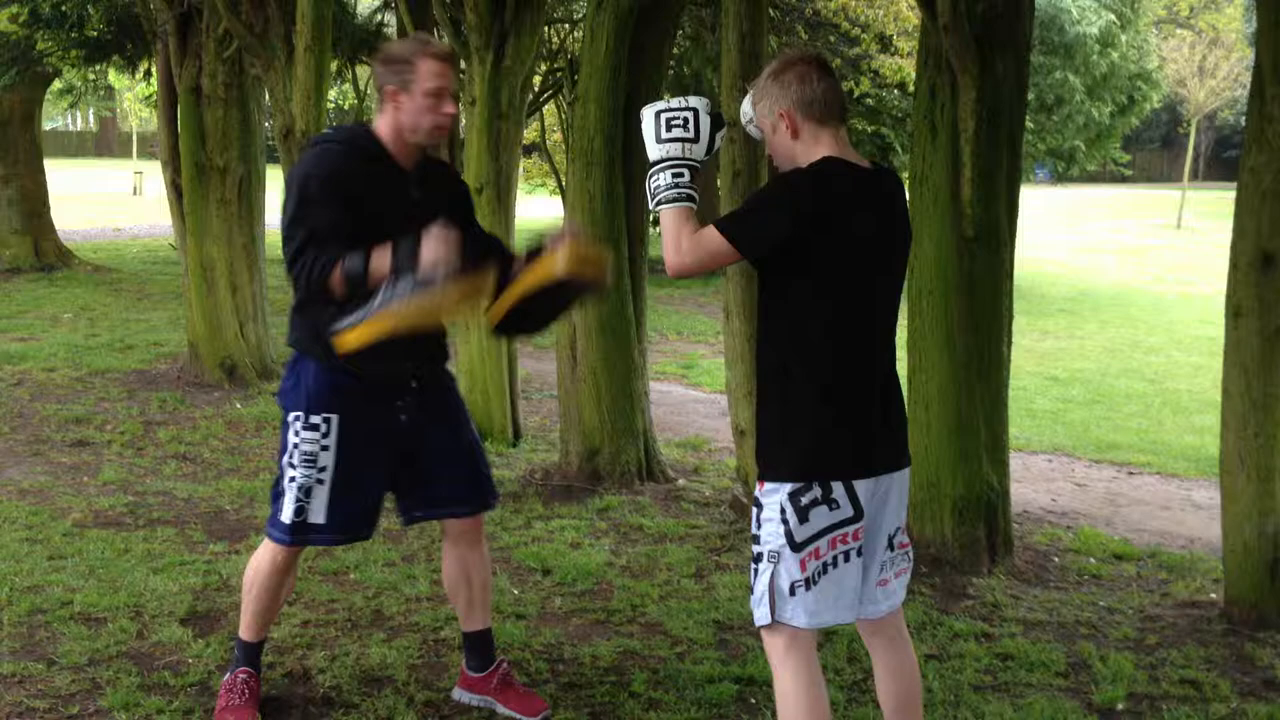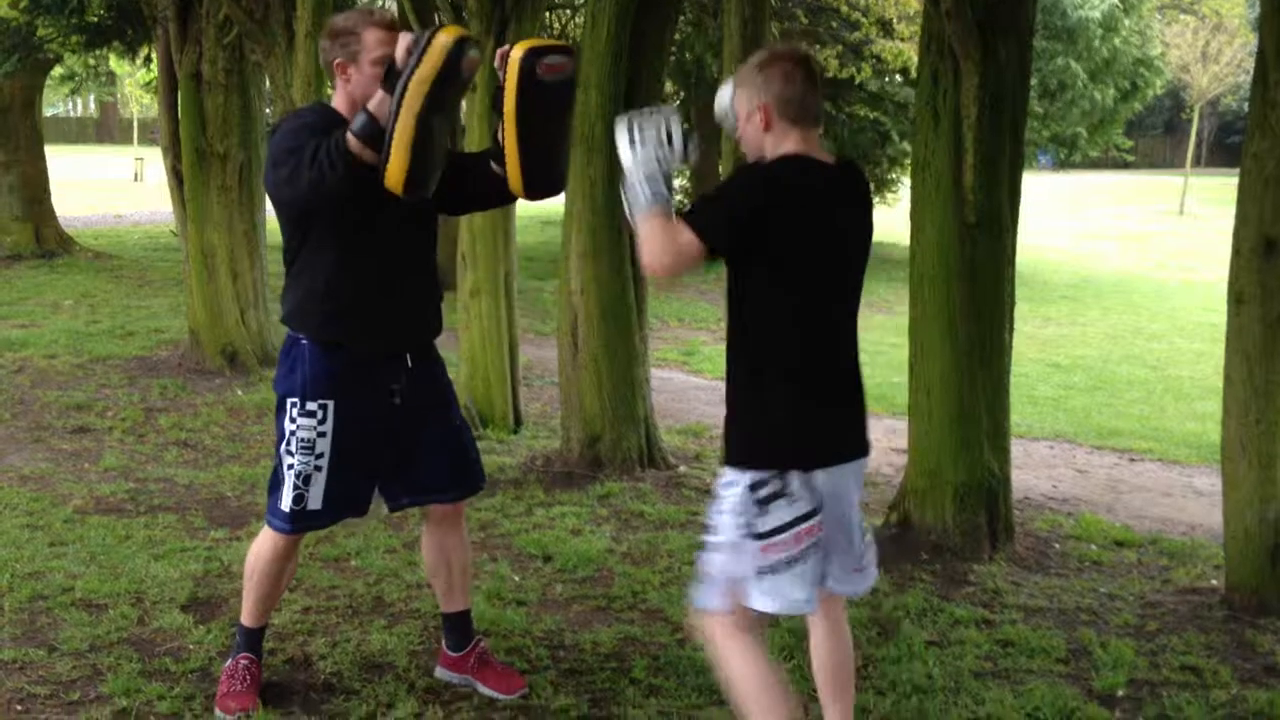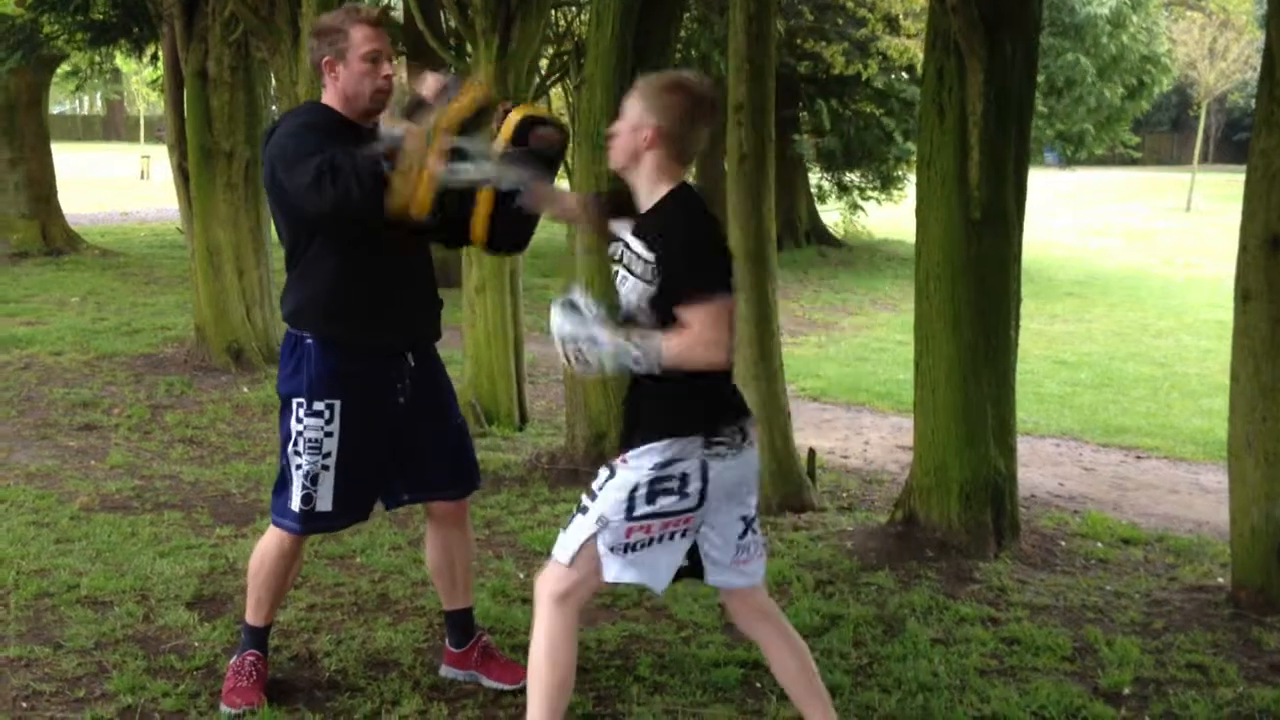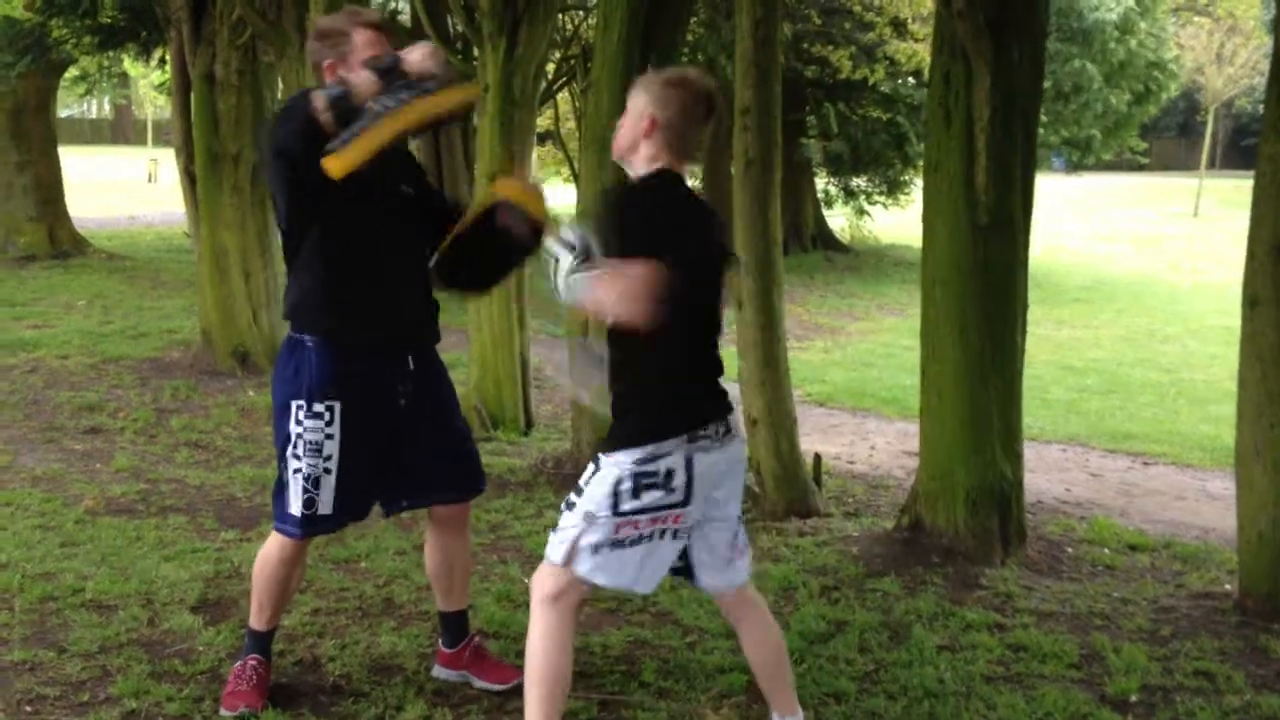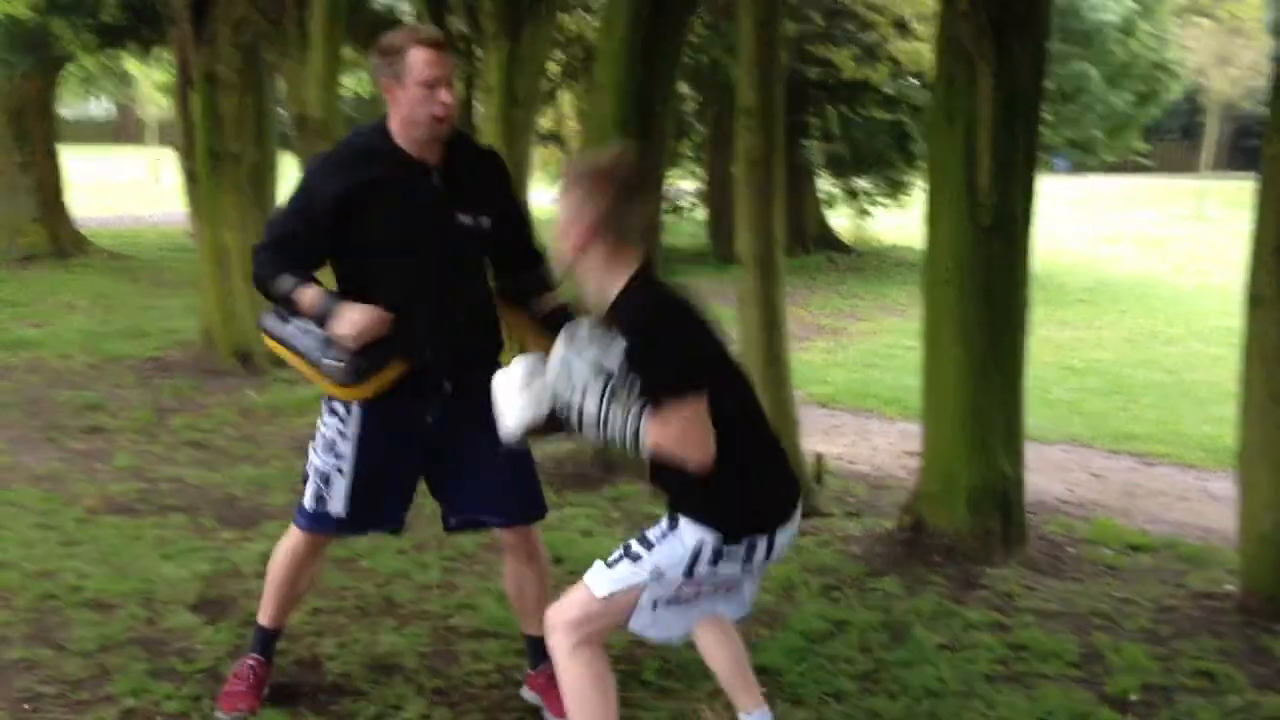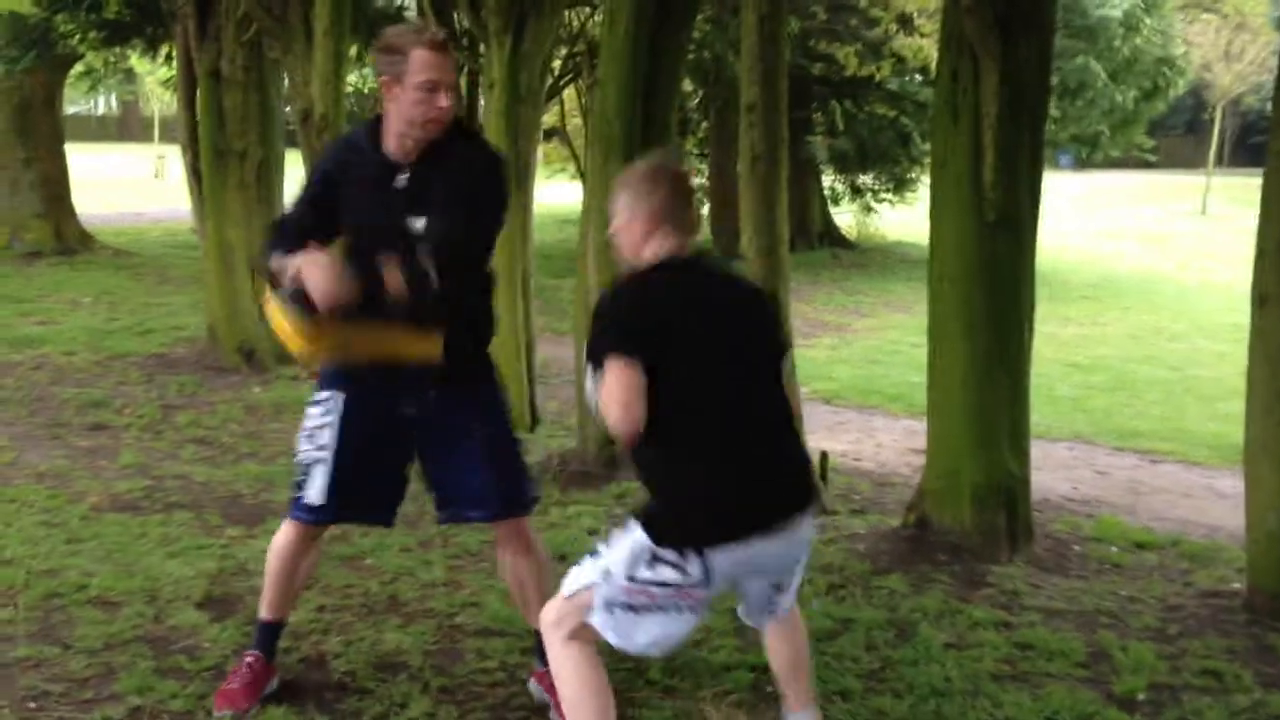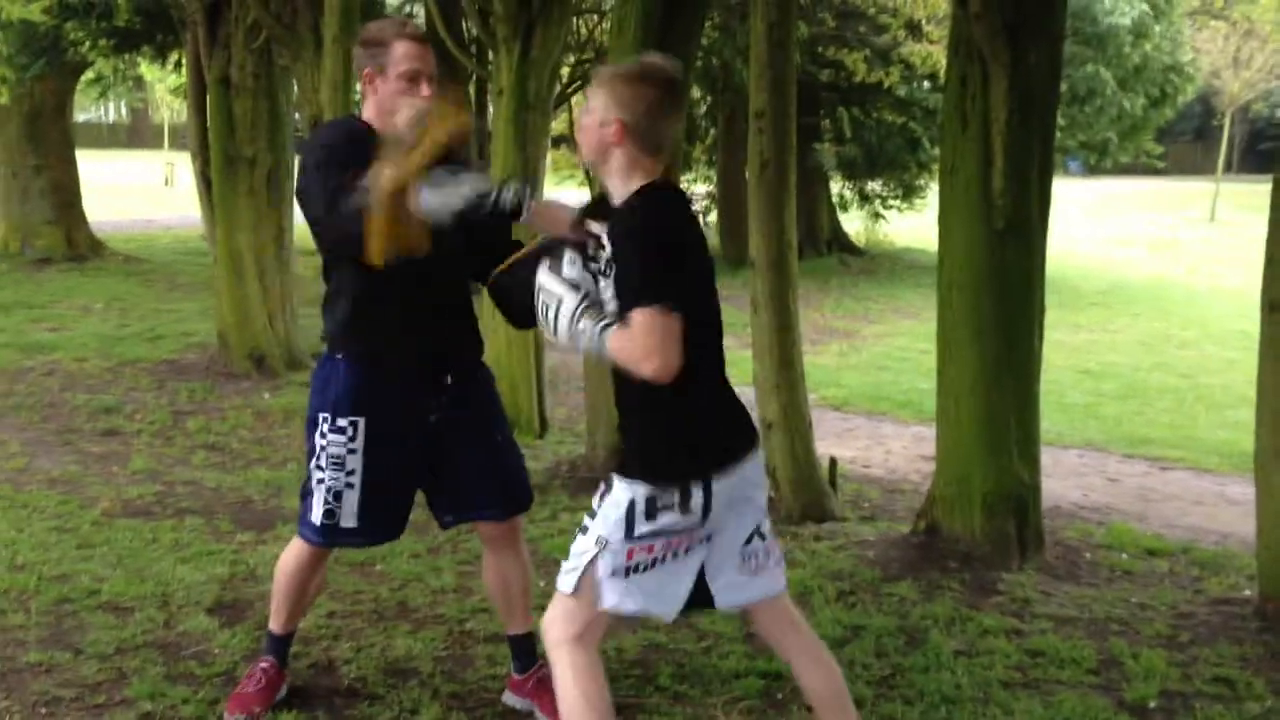
dt=0.5s
person 1, frame 1
left shoulder: (440, 182)
right shoulder: (330, 164)
left elbow: (481, 261)
right elbow: (309, 273)
right wrist: (403, 262)
left hip: (420, 378)
right hip: (335, 379)
left knee: (466, 516)
right knee: (289, 535)
person 1, frame 2
right shoulder: (299, 137)
left elbow: (494, 181)
right elbow: (329, 179)
right wrist: (394, 95)
left hip: (410, 357)
right hip: (327, 362)
left knee: (446, 502)
right knee: (291, 521)
left ankle: (459, 650)
right ankle: (244, 657)
person 1, frame 3
right shoulder: (298, 135)
left elbow: (455, 226)
right elbow: (342, 191)
left hip: (410, 357)
right hip: (327, 361)
left knee: (449, 500)
right knee: (295, 521)
left ankle: (464, 646)
right ankle: (250, 654)
person 1, frame 4
left shoulder: (394, 156)
right shoulder: (300, 138)
left elbow: (443, 228)
right elbow: (305, 119)
right wrist: (391, 72)
left hip: (410, 359)
right hip: (328, 362)
left knee: (450, 503)
right knee: (297, 526)
left ankle: (456, 646)
right ankle: (254, 659)
person 1, frame 5
left shoulder: (482, 170)
right shoulder: (348, 170)
left elbow: (519, 268)
right elbow: (275, 263)
left wrist: (567, 327)
right wrist: (333, 311)
left hip: (463, 385)
right hip: (377, 384)
left knee: (517, 531)
right knee: (314, 530)
right ankle: (259, 657)
person 1, frame 6
left shoulder: (474, 165)
right shoulder: (345, 158)
left elbow: (450, 269)
right elbow: (287, 240)
left wrist: (356, 277)
right wrist: (303, 269)
left hip: (454, 374)
right hip: (362, 371)
left knee: (510, 521)
right knee: (306, 518)
left ankle: (550, 664)
right ankle: (261, 657)
person 1, frame 7
right shoulder: (333, 151)
left elbow: (493, 257)
right elbow: (349, 230)
left hip: (455, 376)
right hip: (363, 379)
left knee: (500, 524)
right knee: (319, 534)
person 2, frame 1
left shoulder: (803, 194)
right shoulder: (885, 190)
left elbow: (682, 257)
left wrist: (672, 165)
left hip: (812, 458)
right hip: (880, 451)
left knee: (788, 634)
right knee: (882, 622)
person 2, frame 2
left shoulder: (762, 187)
right shoulder: (849, 186)
left elbow: (661, 261)
left wrist: (647, 181)
left hip: (774, 450)
right hip: (838, 441)
left knee: (722, 620)
right knee: (825, 601)
person 2, frame 3
left shoulder: (681, 226)
right shoulder: (652, 211)
left elbow: (713, 346)
right elbow: (580, 211)
left wrist: (615, 346)
left hip: (679, 447)
right hip: (722, 443)
left knee: (558, 592)
right knee: (748, 600)
person 2, frame 4
left shoulder: (640, 202)
right shoulder: (693, 214)
left elbow: (630, 305)
left wrist: (575, 275)
left hip: (655, 443)
right hip: (711, 437)
left knee: (552, 592)
right knee: (734, 595)
person 2, frame 5
left shoulder: (646, 318)
right shoulder: (642, 302)
left elbow: (696, 448)
left wrist: (597, 406)
right wrist: (563, 400)
left hip: (737, 522)
right hip: (752, 508)
left knee: (571, 625)
right knee: (695, 602)
person 2, frame 6
left shoulder: (630, 299)
right shoulder: (750, 298)
left elbow: (625, 418)
left wrist: (603, 386)
left hip: (695, 530)
right hip: (789, 516)
left knee: (562, 625)
right knee: (773, 607)
person 2, frame 7
left shoulder: (639, 226)
right shoulder: (664, 206)
left elbow: (657, 359)
left wrist: (574, 319)
left hip: (670, 471)
right hip: (729, 455)
left knee: (568, 630)
right knee: (775, 615)
